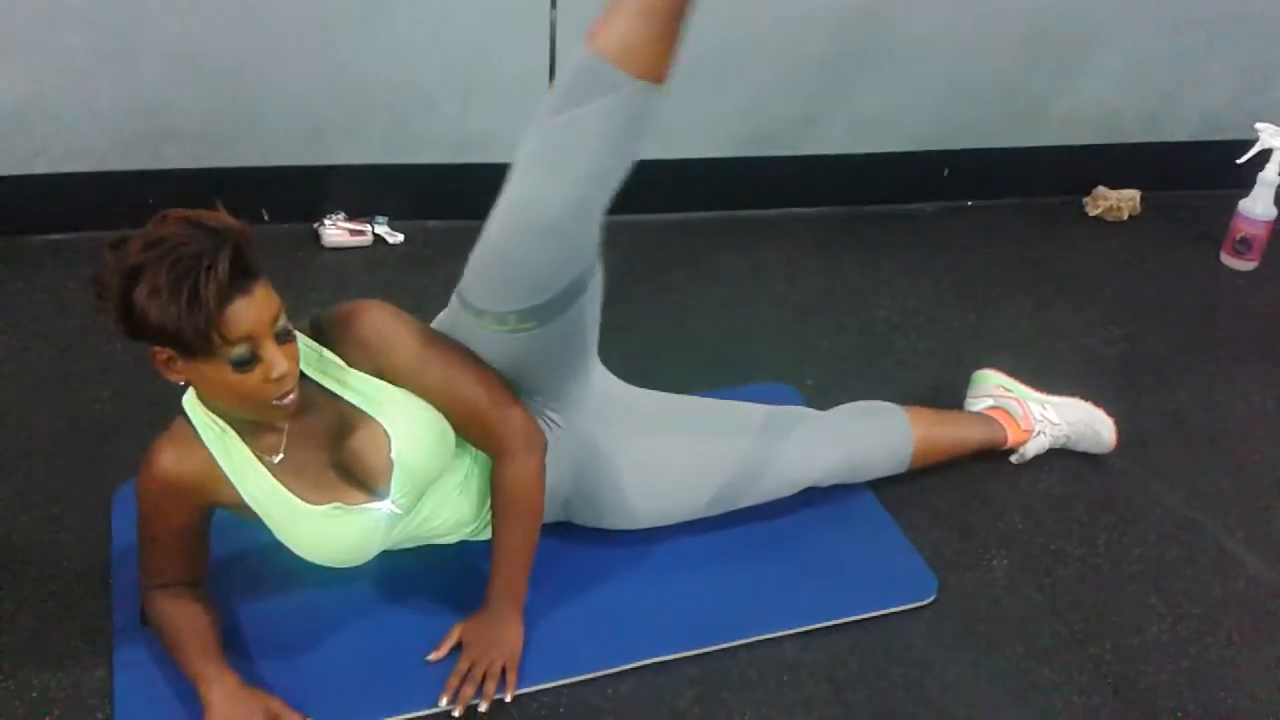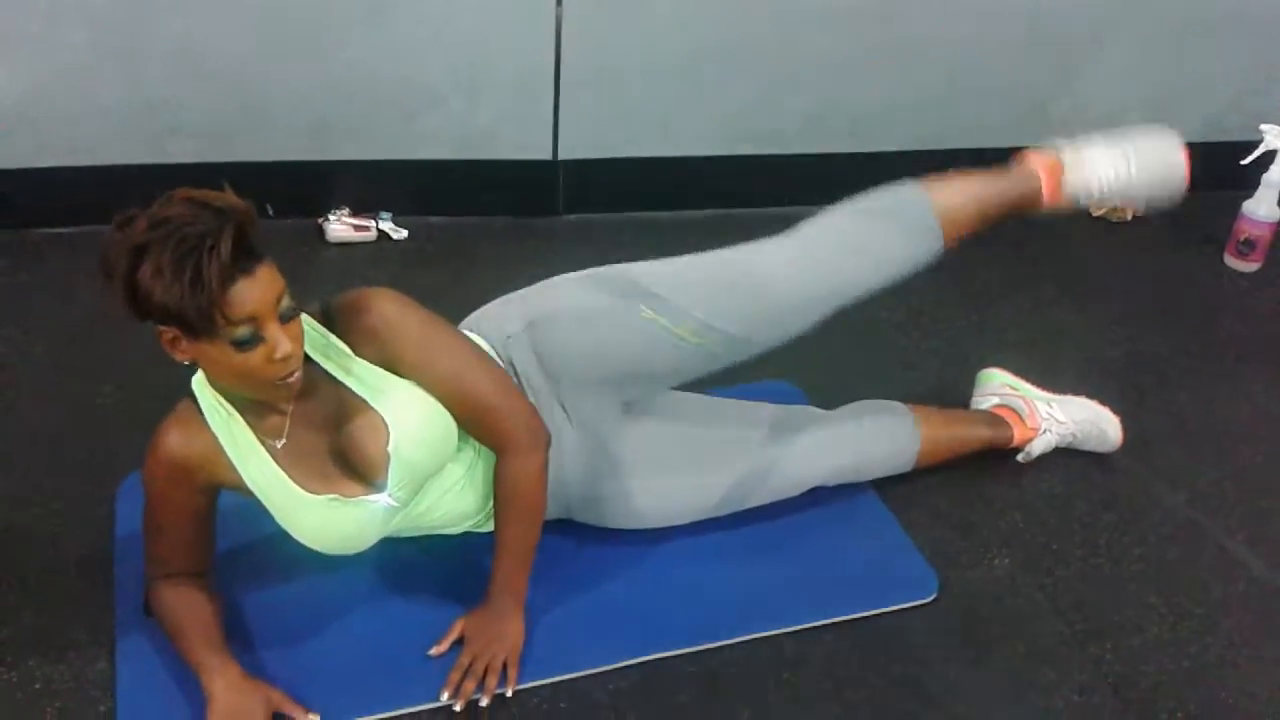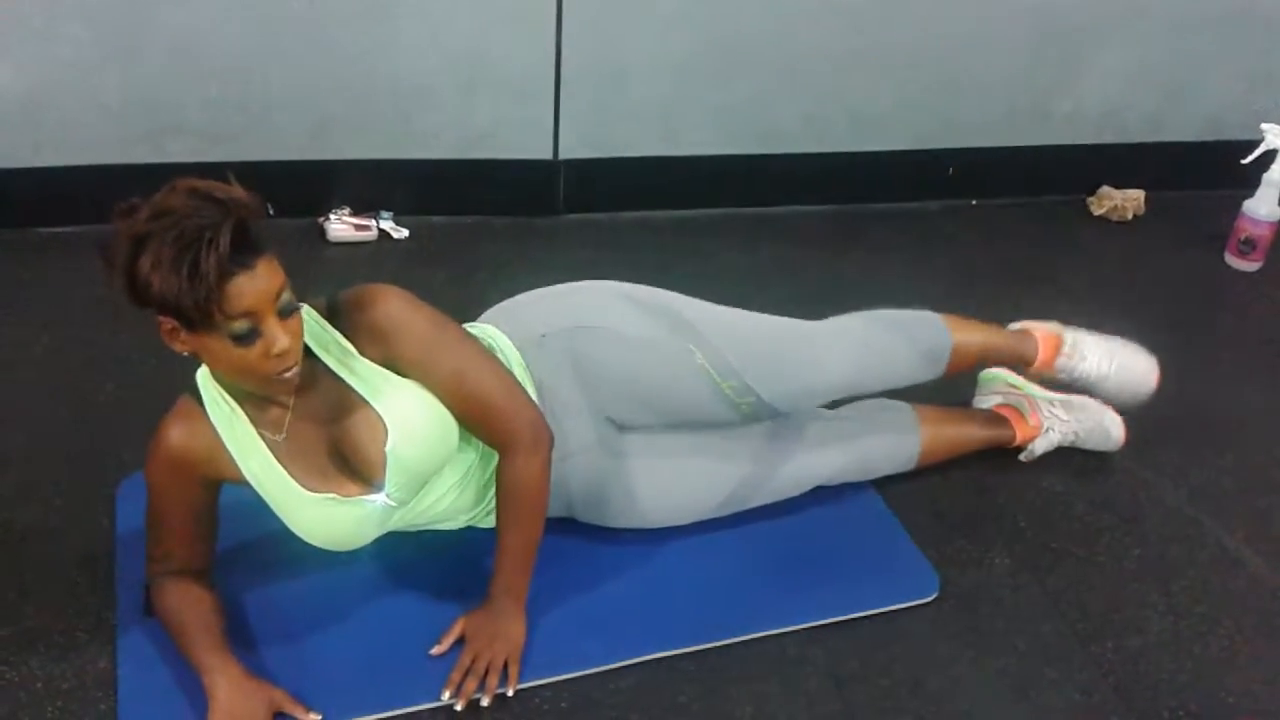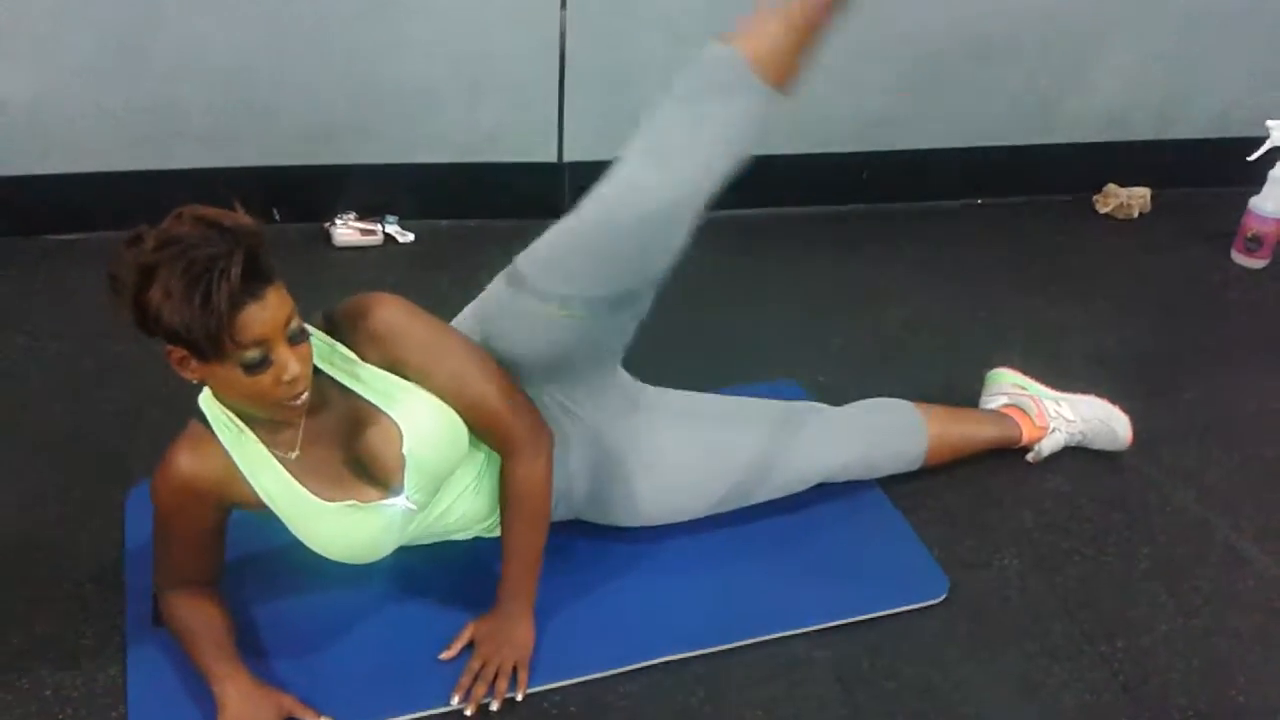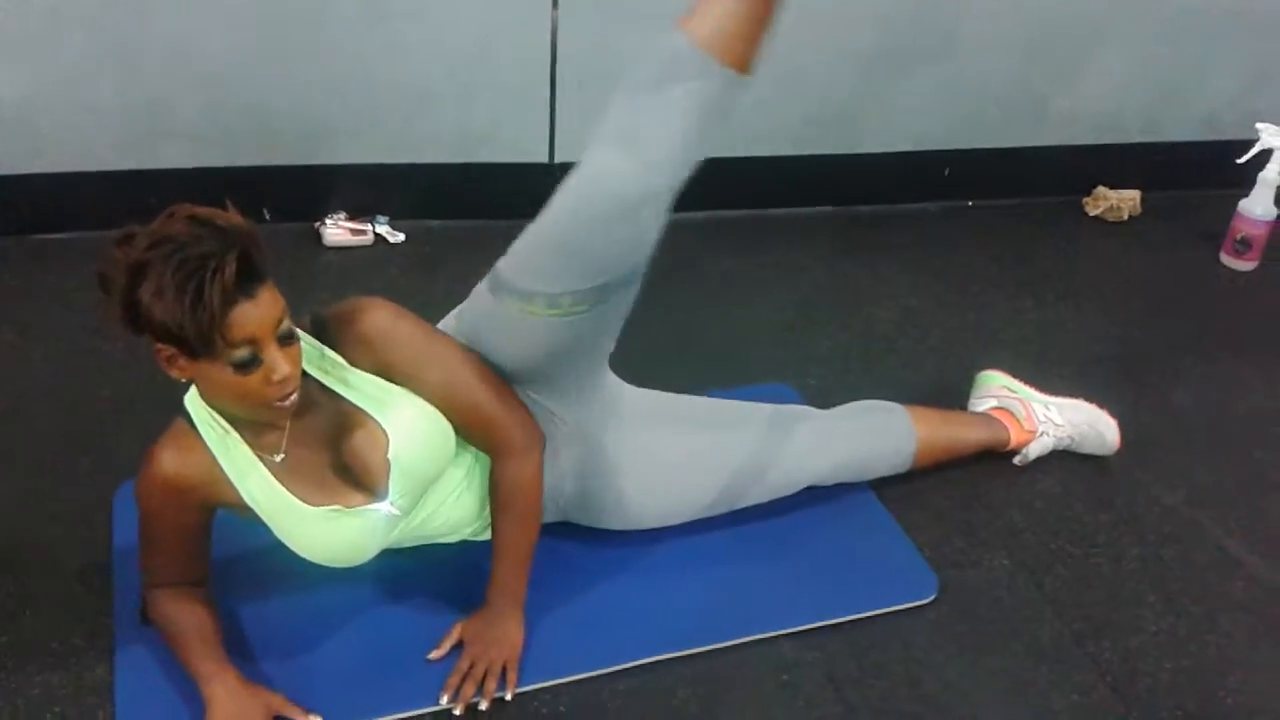
dt=0.5s
person 1, frame 1
left shoulder: (357, 338)
right shoulder: (181, 468)
left elbow: (518, 444)
right elbow: (169, 587)
left wrist: (505, 608)
left hip: (538, 397)
right hip: (553, 490)
right knee: (798, 452)
right ankle: (1001, 421)
person 1, frame 2
left shoulder: (369, 324)
right shoulder: (188, 451)
left elbow: (522, 433)
right elbow: (175, 577)
left wrist: (505, 605)
left hip: (553, 361)
right hip: (558, 485)
left knee: (798, 277)
right knee: (808, 448)
left ankle: (1039, 181)
right ankle: (1011, 416)
person 1, frame 3
left shoulder: (372, 320)
right shoulder: (189, 446)
left elbow: (525, 434)
right elbow: (177, 574)
left wrist: (507, 605)
left hip: (565, 366)
right hip: (569, 485)
left knee: (822, 365)
right knee: (803, 452)
left ankle: (1029, 351)
right ankle: (1007, 420)
person 1, frame 4
left shoulder: (375, 328)
right shoulder: (199, 472)
left elbow: (526, 443)
right elbow: (184, 587)
left wrist: (516, 607)
left hip: (545, 396)
right hip: (563, 488)
right knee: (811, 446)
right ankle: (1015, 417)
person 1, frame 5
left shoulder: (362, 334)
right shoulder: (182, 469)
left elbow: (514, 444)
right elbow: (170, 586)
left wrist: (505, 606)
left hip: (538, 394)
right hip: (555, 484)
right ankle: (1004, 420)
